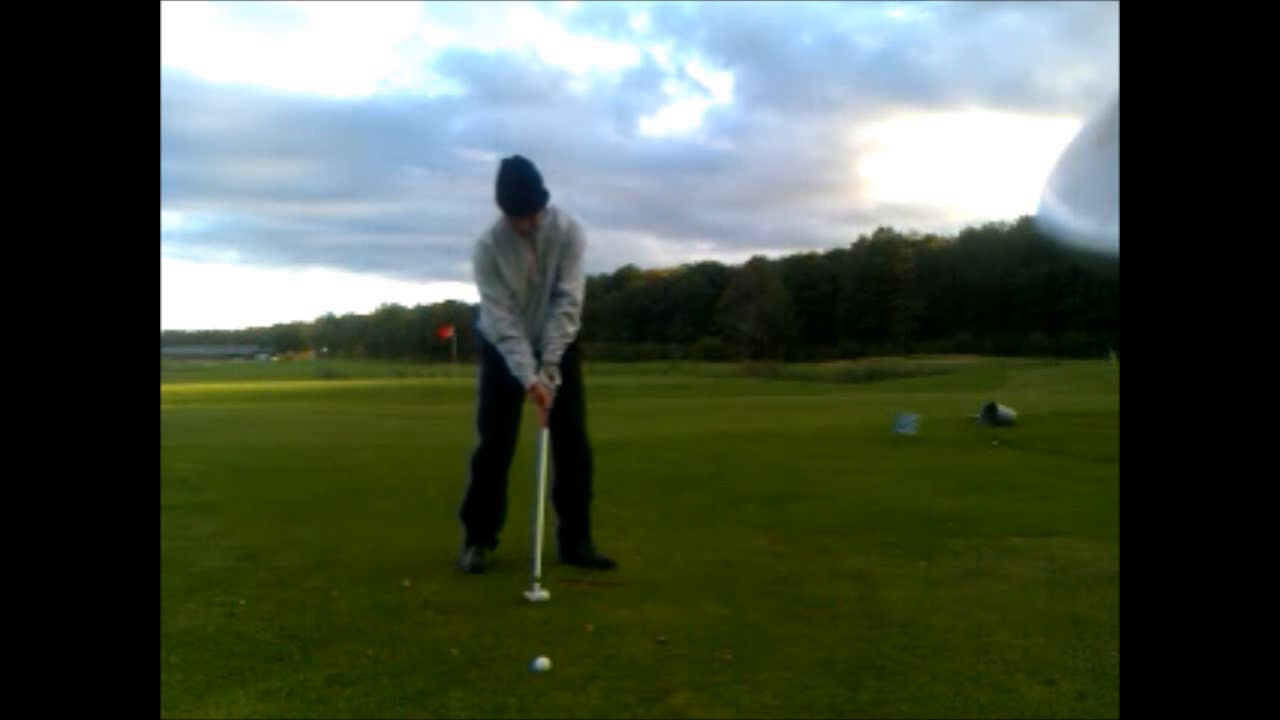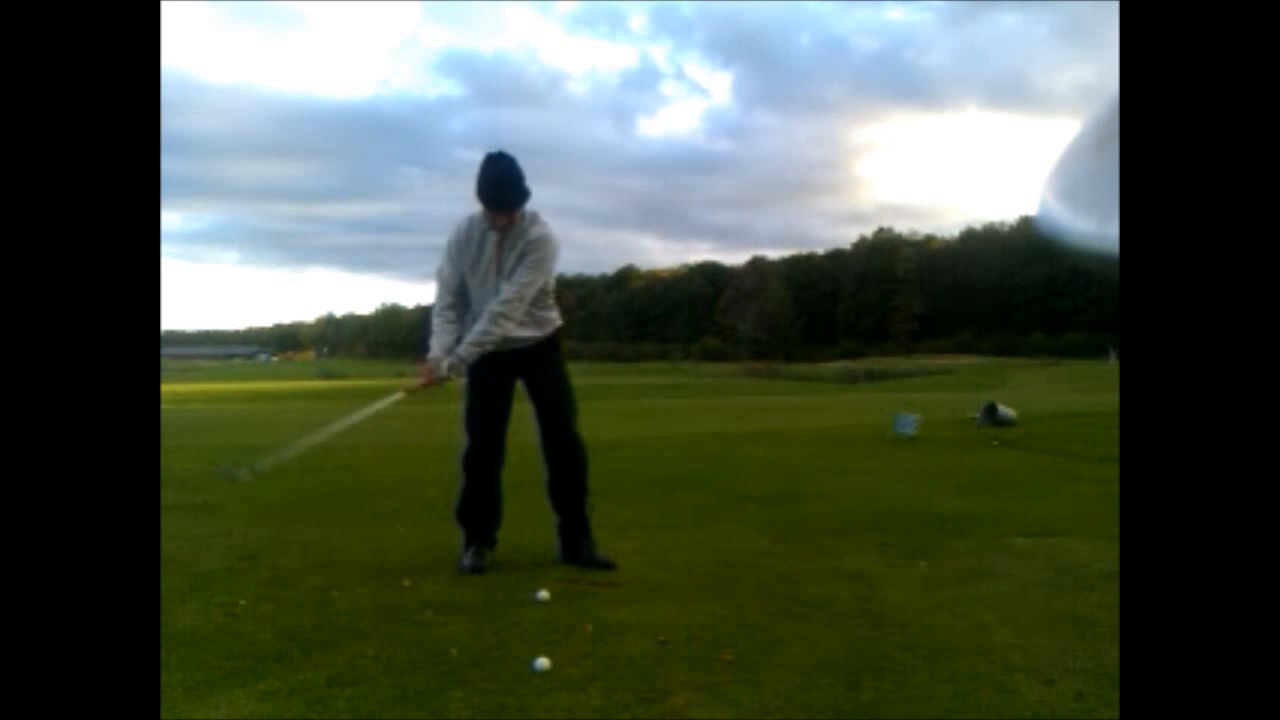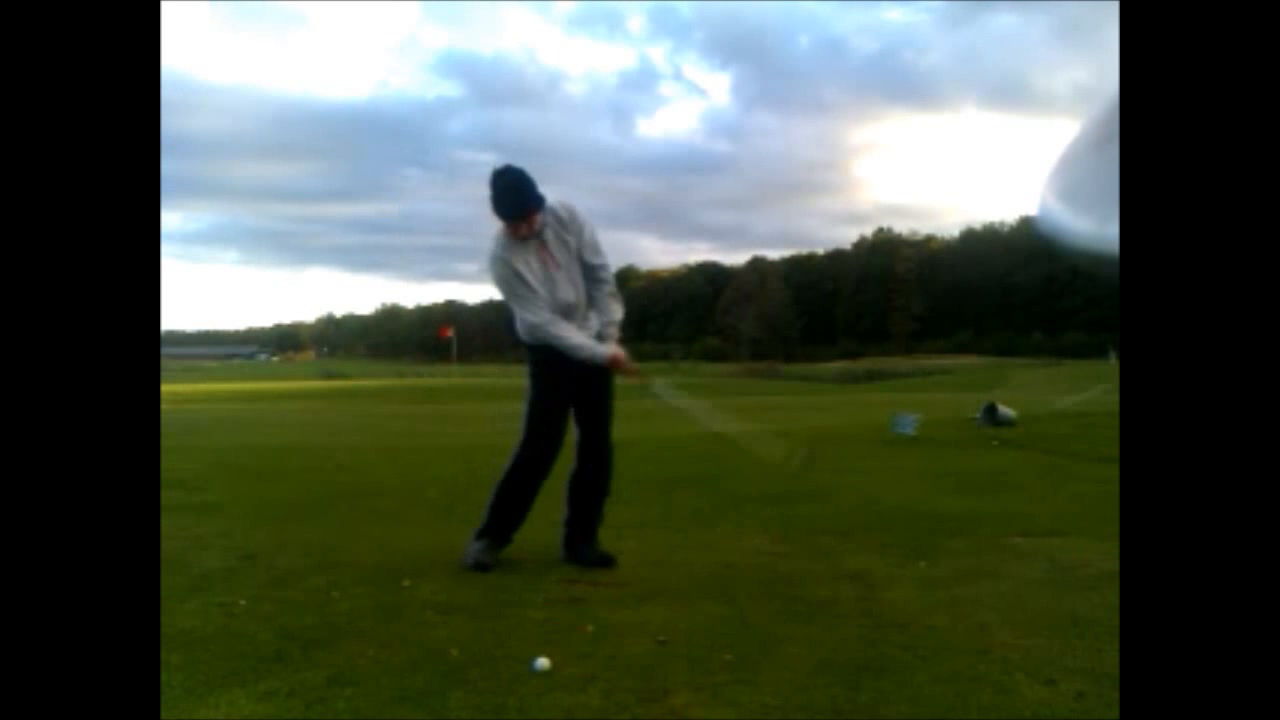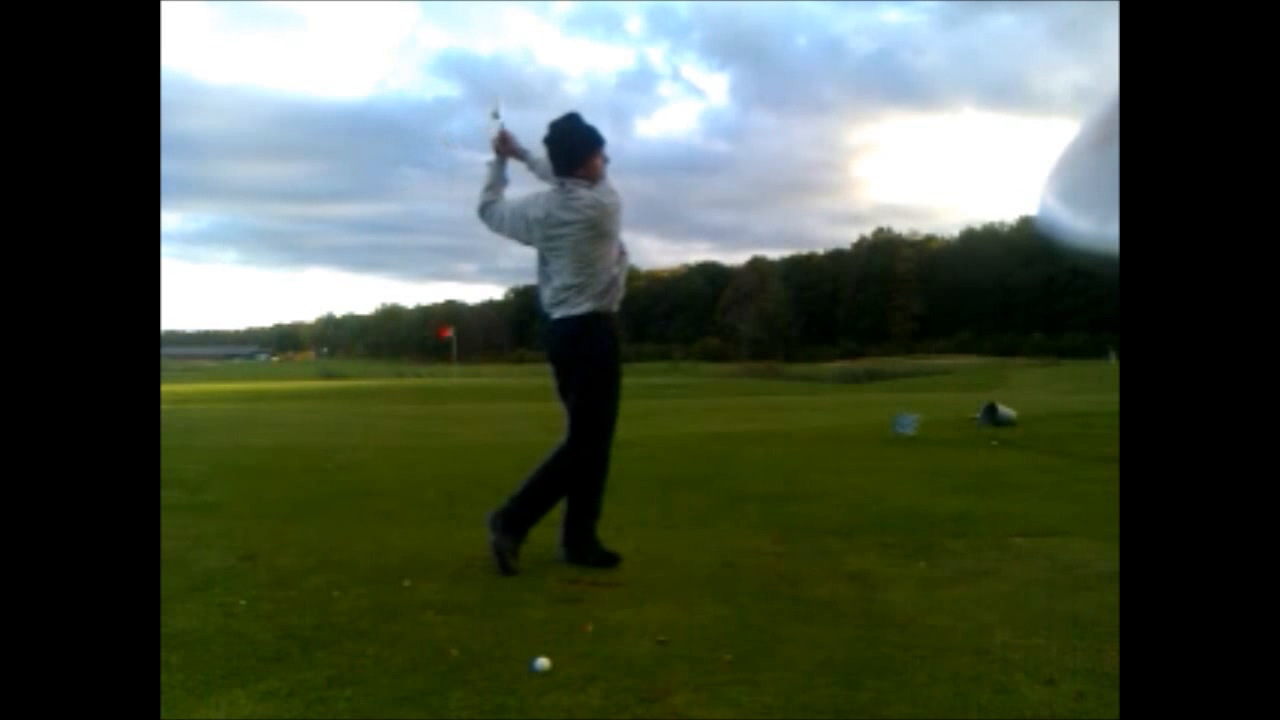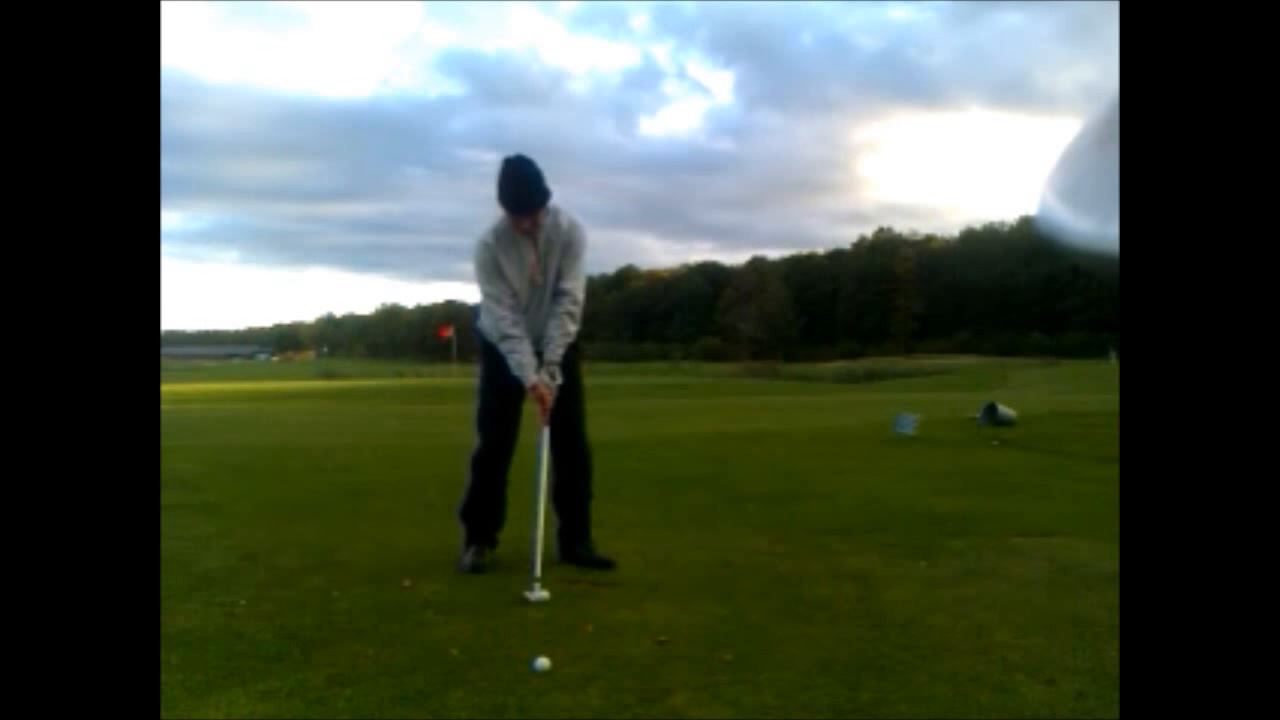
dt=0.7s
person 1, frame 1
left shoulder: (569, 232)
right shoulder: (487, 247)
left elbow: (568, 302)
right elbow: (503, 320)
left wrist: (549, 368)
right wrist: (530, 378)
left hip: (558, 346)
right hip: (502, 349)
left knee: (573, 443)
right knee: (495, 444)
left ankle: (576, 539)
right ankle: (479, 538)
person 1, frame 2
left shoulder: (540, 240)
right shoulder: (463, 234)
left elbow: (505, 308)
right elbow: (448, 300)
left wrist: (455, 361)
right wrist: (438, 353)
left hip: (538, 343)
right hip: (477, 349)
left knee: (564, 441)
right knee: (482, 445)
left ankle: (576, 538)
right ankle: (478, 538)
person 1, frame 3
left shoulder: (566, 216)
right shoulder: (503, 257)
left elbow: (601, 273)
right elbow: (541, 321)
left wrist: (610, 334)
right wrist: (598, 352)
left hip: (595, 341)
right hip: (552, 354)
left knee: (597, 446)
right knee: (539, 446)
left ankle: (581, 539)
right ankle: (492, 533)
person 1, frame 4
left shoulder: (536, 209)
right shoulder: (605, 203)
left elbow: (488, 210)
right elbow: (577, 187)
left wrist: (500, 159)
right wrist: (521, 154)
left hip: (561, 329)
right hip: (592, 331)
left knee: (590, 438)
right knee: (587, 440)
left ankle: (580, 538)
right ankle: (512, 519)
person 1, frame 5
left shoulder: (569, 230)
right shoulder: (489, 245)
left elbow: (569, 301)
right elbow: (502, 317)
left wrist: (550, 369)
right wrist: (530, 377)
left hip: (558, 344)
right hip: (504, 348)
left knee: (572, 444)
right knee: (495, 443)
left ankle: (575, 539)
right ankle: (479, 537)
